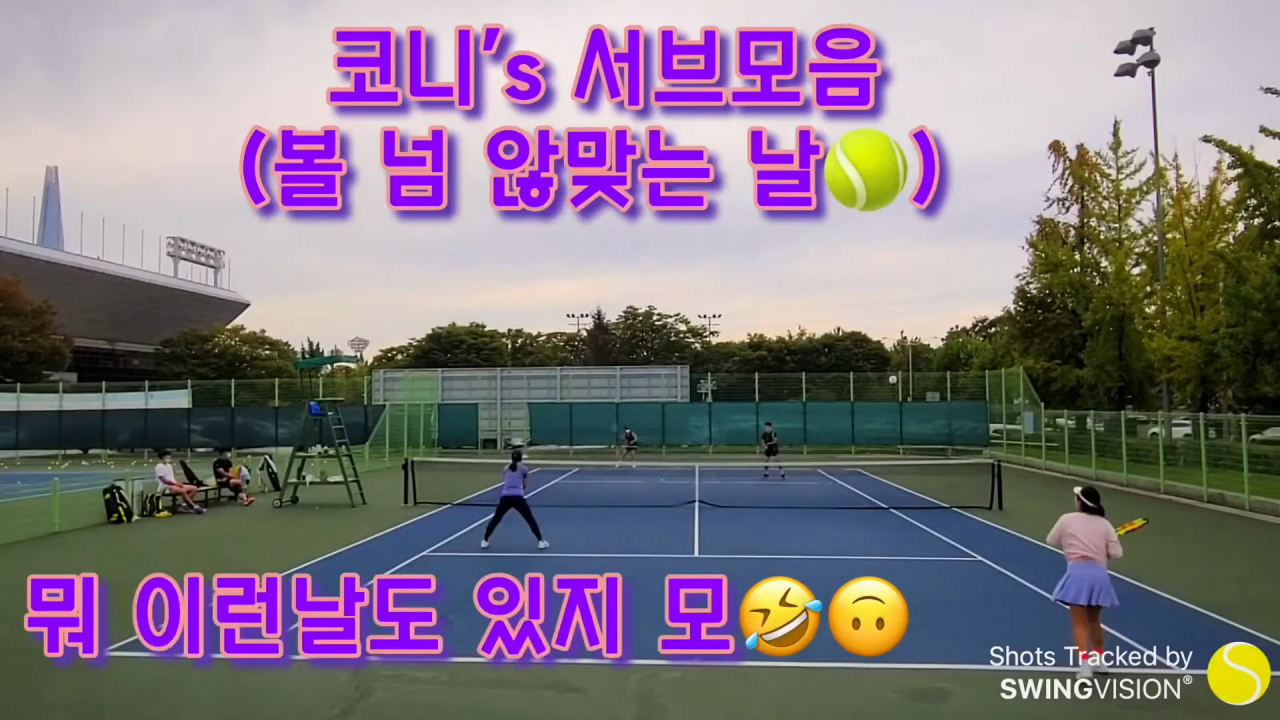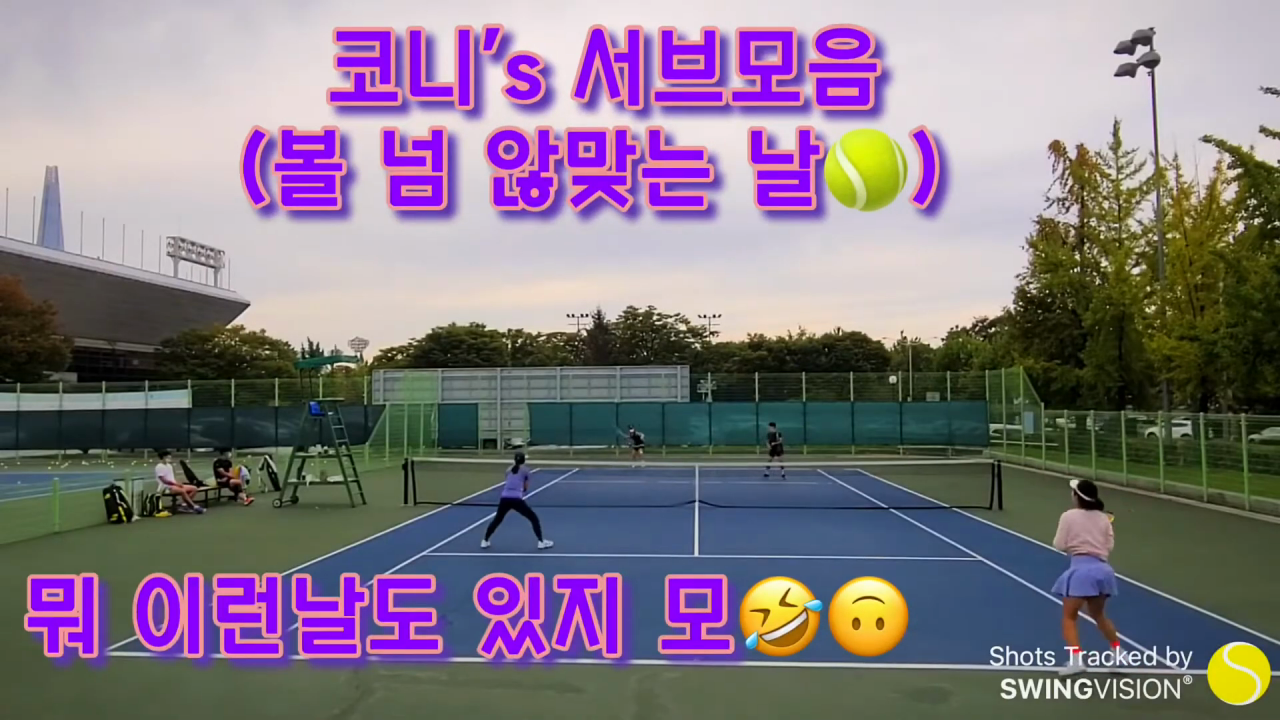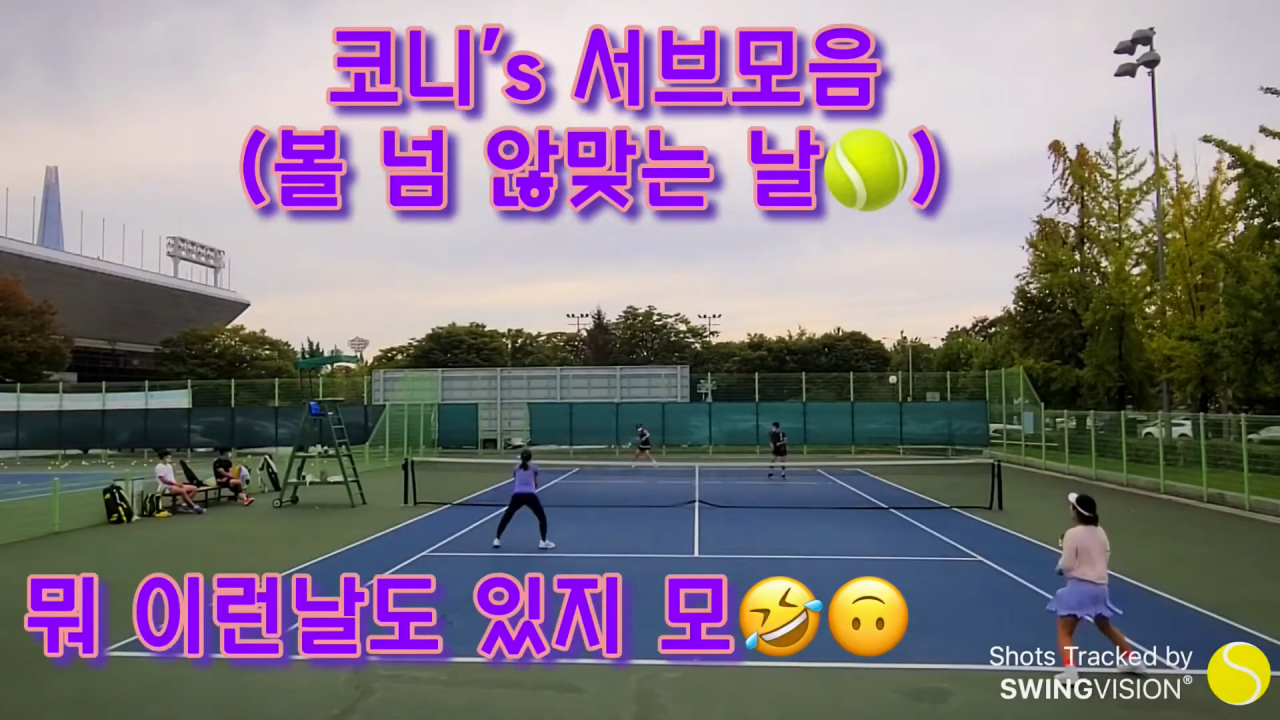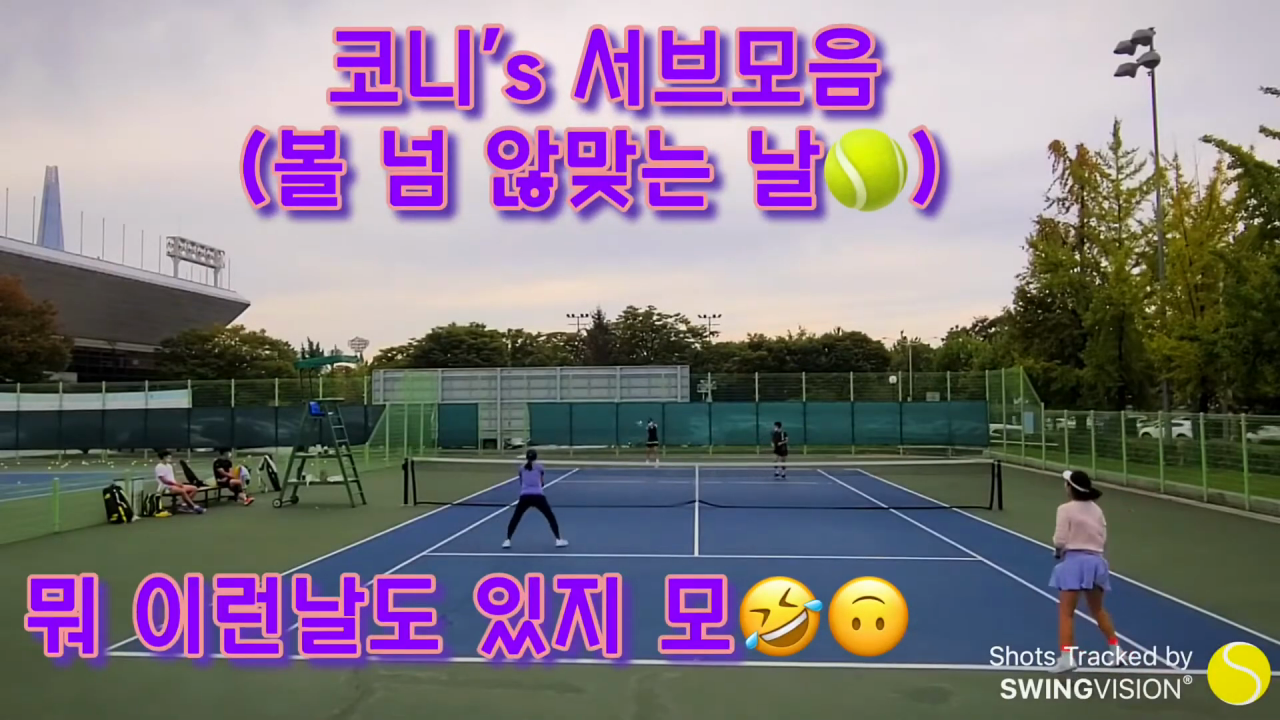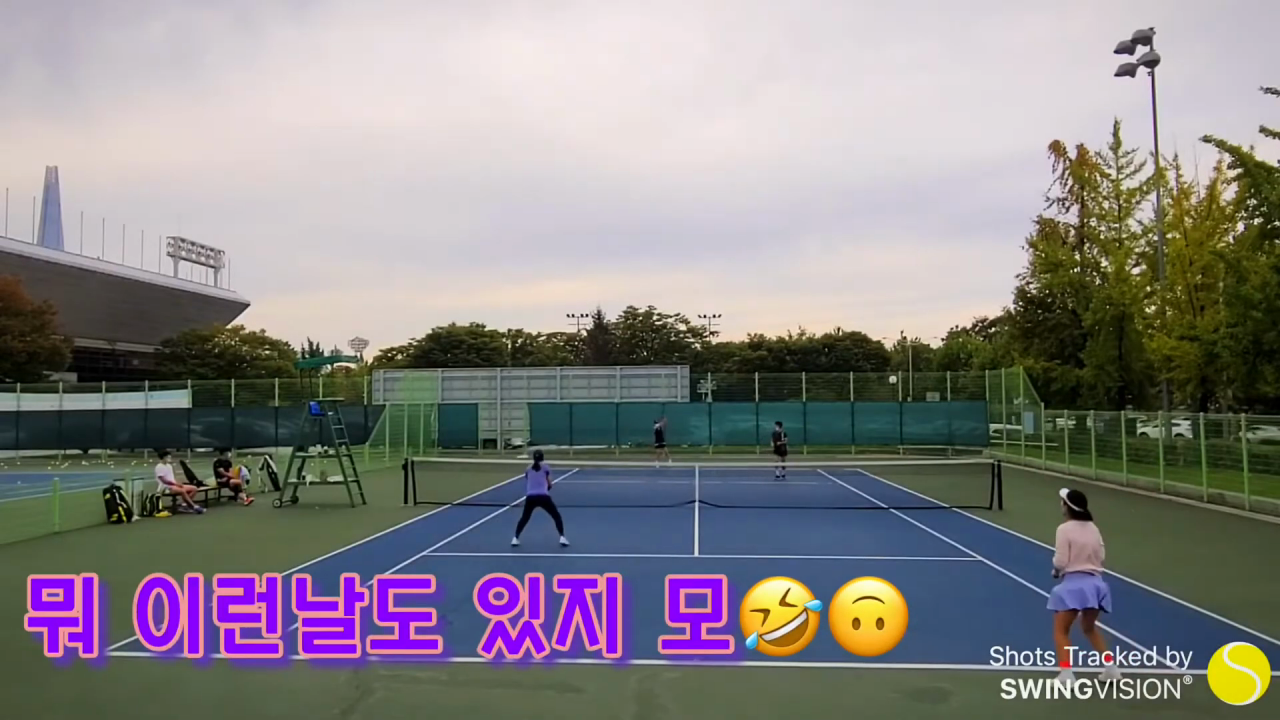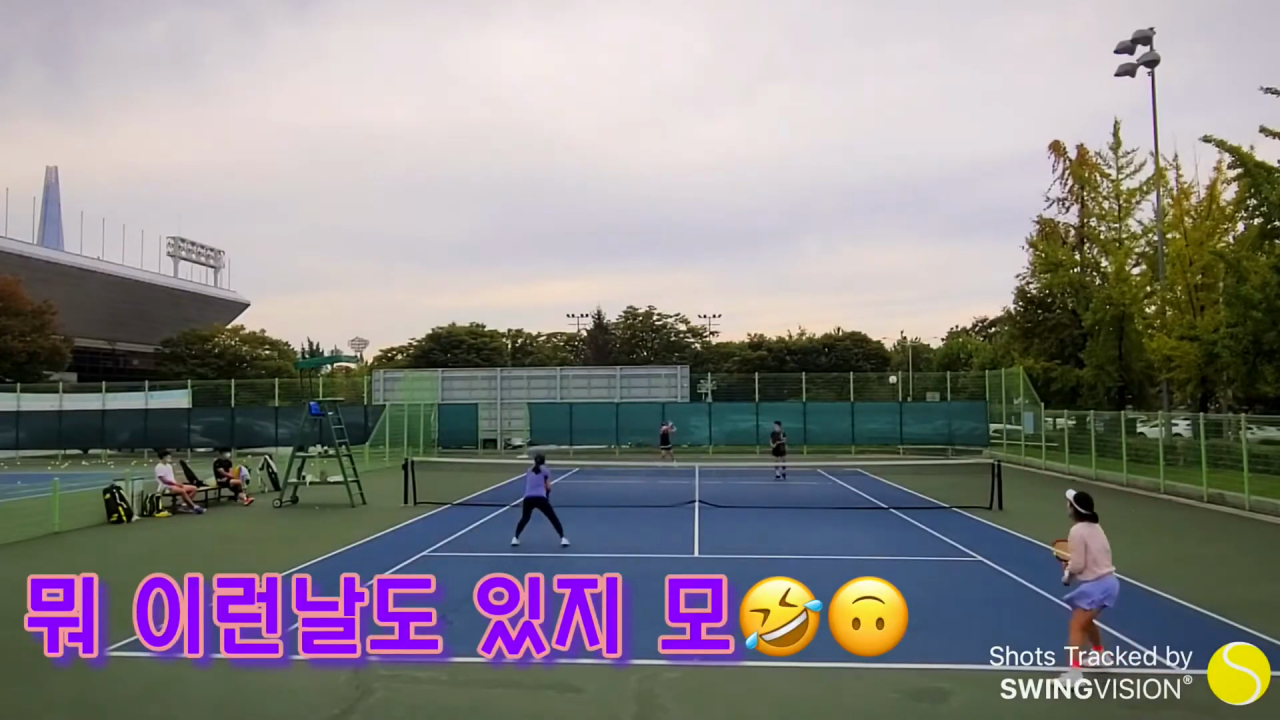
dt=0.2s
person 1, frame 1
left shoulder: (1067, 520)
right shoulder: (1105, 525)
left elbow: (1051, 541)
right elbow: (1116, 553)
left hip: (1078, 573)
right hip: (1099, 575)
left knee: (1079, 624)
right knee: (1093, 621)
left ankle: (1085, 664)
right ankle: (1097, 661)
person 1, frame 2
left shoulder: (1069, 517)
right shoulder: (1103, 518)
left elbow: (1059, 545)
right elbow: (1109, 545)
left hip: (1080, 570)
right hip: (1100, 570)
left knee: (1068, 617)
right knee: (1098, 615)
left ankle: (1076, 659)
right ankle: (1117, 651)
person 1, frame 3
left shoulder: (1073, 535)
right shoulder: (1100, 533)
left elbow: (1066, 565)
right elbow: (1101, 559)
left wrist: (1061, 568)
left hip: (1078, 589)
right hip: (1099, 588)
left knee: (1064, 632)
right knee: (1106, 628)
left ankle: (1069, 671)
right ankle: (1132, 659)
person 1, frame 4
left shoulder: (1066, 509)
right shoulder: (1096, 510)
left elbow: (1060, 540)
right elbow: (1103, 537)
left wrist: (1058, 551)
left hip: (1074, 563)
right hip: (1095, 562)
left knee: (1065, 612)
right knee: (1097, 609)
left ankle: (1066, 657)
right ankle: (1114, 650)
person 1, frame 5
left shoulder: (1065, 530)
right shoulder: (1093, 529)
left elbow: (1060, 562)
right elbow: (1100, 557)
left wrist: (1056, 570)
left hip: (1074, 585)
right hip: (1095, 583)
left knee: (1060, 631)
right knee: (1088, 628)
left ankle: (1066, 673)
right ankle: (1110, 667)
person 1, frame 6
left shoulder: (1077, 531)
right shoulder: (1095, 528)
left elbow: (1077, 565)
left wrist: (1068, 575)
right wrist: (1071, 565)
left hip: (1095, 585)
right hip: (1106, 581)
left knee: (1076, 627)
right knee: (1085, 621)
left ankle: (1075, 672)
right ankle: (1099, 655)
